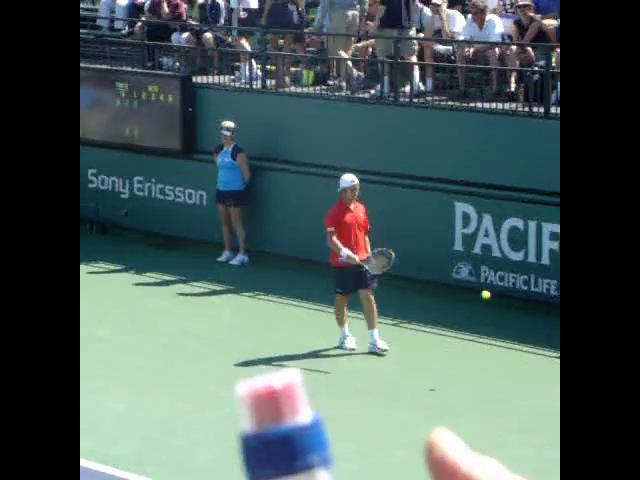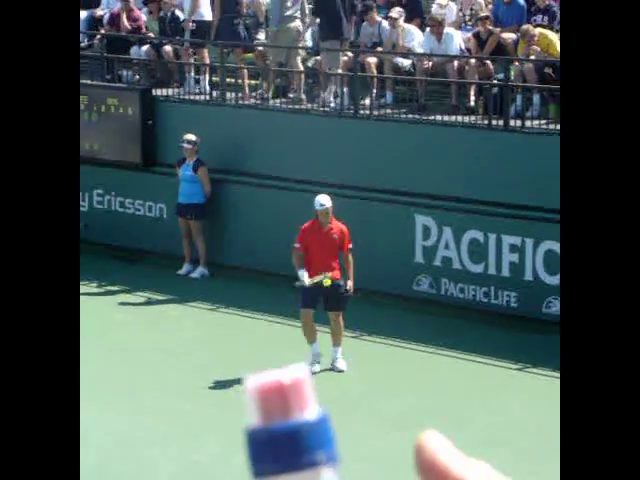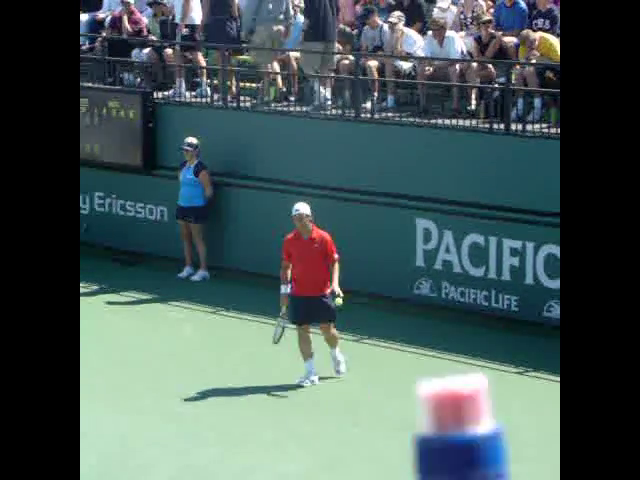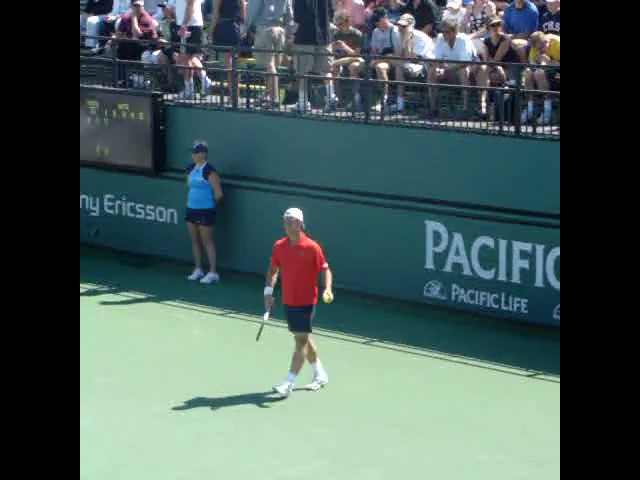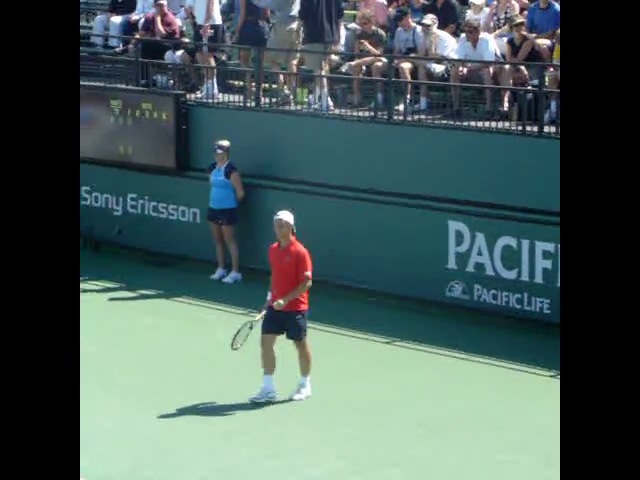
dt=0.4s
person 1, frame 1
left shoulder: (361, 209)
right shoulder: (335, 212)
right elbow: (331, 239)
left wrist: (369, 253)
right wrist: (346, 253)
left hip: (362, 261)
right hip: (342, 264)
left knee: (368, 297)
right knee: (341, 299)
left ankle: (375, 340)
right ankle: (345, 336)
person 1, frame 2
left shoulder: (341, 229)
right shoulder: (306, 230)
left elbow: (347, 255)
right elbow: (297, 254)
left wrist: (350, 278)
right wrist: (302, 273)
left hip: (334, 281)
right hip: (311, 282)
left knee: (336, 318)
right knee: (306, 317)
left ankle: (338, 356)
right ankle: (315, 355)
person 1, frame 3
left shoulder: (323, 238)
right shoulder: (289, 240)
left elbow: (334, 262)
right elbow: (285, 266)
left wrist: (335, 283)
right wrist: (284, 290)
left hip: (320, 293)
right hip: (298, 294)
left knee: (327, 329)
right knee: (302, 331)
left ankle: (336, 355)
right ankle: (311, 372)
person 1, frame 4
left shoulder: (312, 247)
right shoulder: (278, 246)
left elbow: (325, 270)
right elbow: (273, 271)
left wrist: (327, 290)
right wrist: (268, 291)
left hip: (306, 302)
right hip: (288, 302)
left knee: (300, 340)
right knee: (302, 339)
left ankle: (288, 383)
right ankle: (320, 374)
person 1, frame 5
left shoulder: (300, 252)
right shoulder: (273, 250)
left elbow: (307, 282)
left wrist: (286, 299)
right wrist: (270, 296)
left hip: (295, 308)
right hip: (276, 306)
left knee: (301, 345)
right knee: (265, 343)
left ankle: (305, 385)
right ankle: (268, 389)
person 2, frame 1
left shoulder: (238, 152)
right shoulder: (218, 150)
left elbow: (246, 175)
left wrist: (240, 187)
left hip: (235, 192)
right hip: (221, 190)
left knee: (237, 223)
right knee: (225, 222)
left ankle: (242, 255)
right ankle: (227, 251)
person 2, frame 2
left shoulder: (199, 165)
right shoulder: (181, 163)
left elbow: (207, 188)
left wrist: (200, 200)
left hip: (195, 205)
right hip: (182, 203)
left knee: (197, 236)
right knee: (185, 235)
left ankle: (202, 267)
right ankle: (187, 264)
person 2, frame 3
left shoulder: (200, 169)
right shoulder: (182, 166)
left elbow: (209, 191)
left wrist: (200, 202)
left hip: (196, 208)
right hip: (182, 206)
left knee: (197, 239)
right knee: (185, 238)
left ankle: (203, 270)
right ankle: (188, 267)
person 2, frame 4
left shoulder: (209, 171)
right shoulder: (191, 169)
left elbow: (219, 193)
left wrist: (209, 203)
left hip: (205, 211)
right hip: (191, 208)
left knee: (207, 241)
right knee: (195, 240)
left ankle: (213, 273)
right ankle: (198, 269)
person 2, frame 5
left shoulder: (231, 170)
right shoulder: (212, 168)
left elbow: (240, 193)
left wrist: (231, 203)
left hip: (227, 210)
right hip: (213, 208)
left knee: (229, 241)
right knee: (217, 240)
left ankle: (235, 272)
right ankle: (221, 269)
